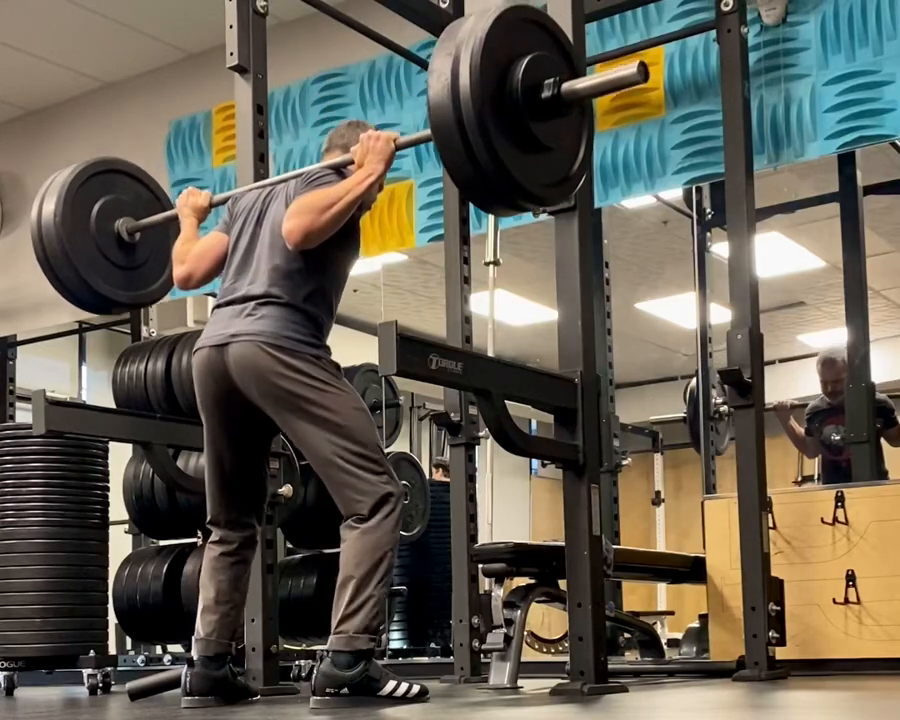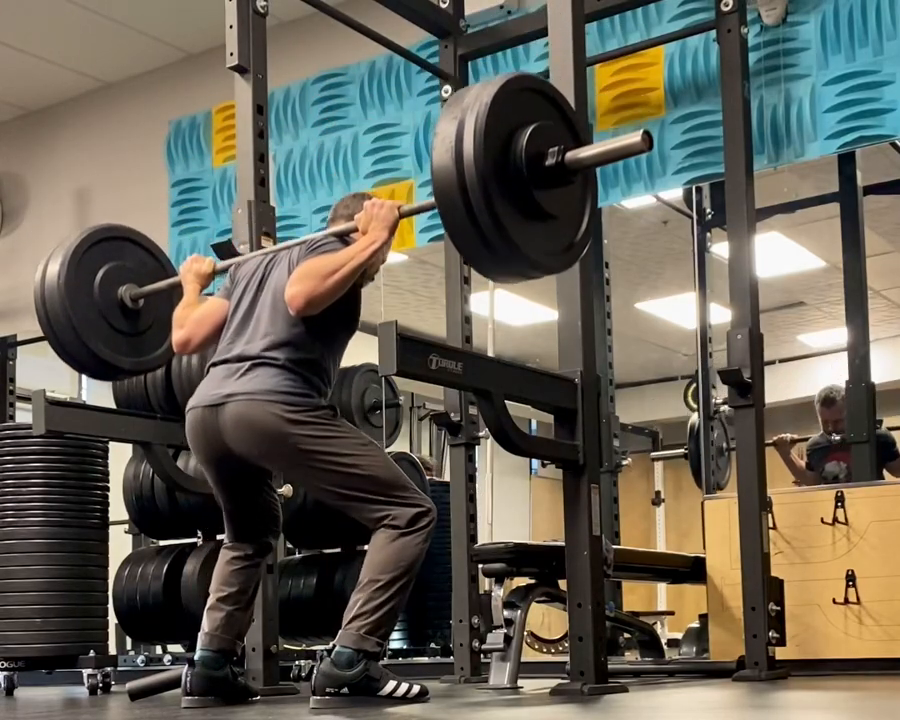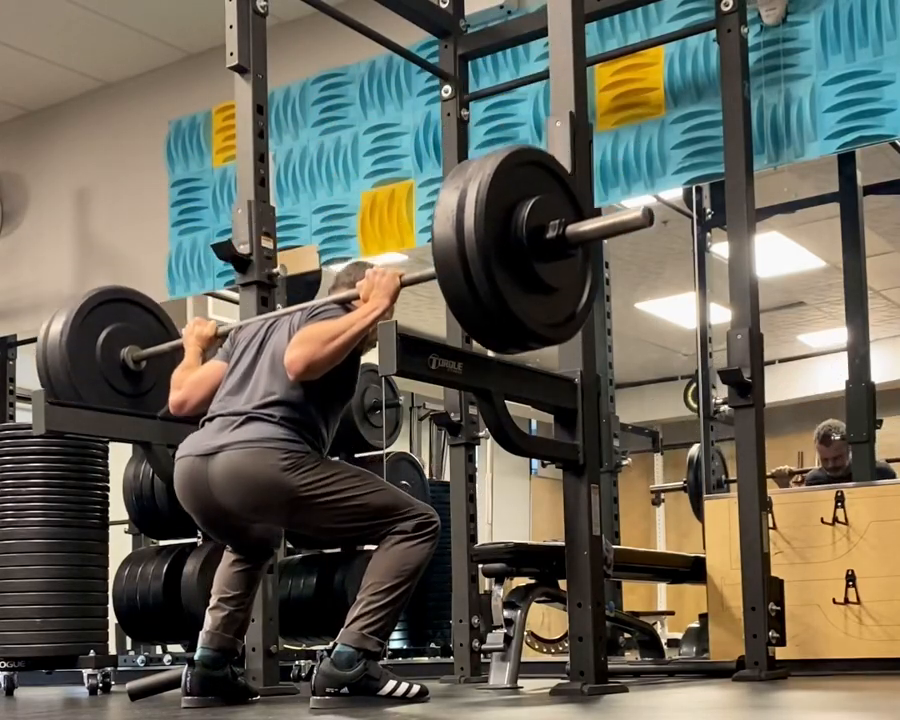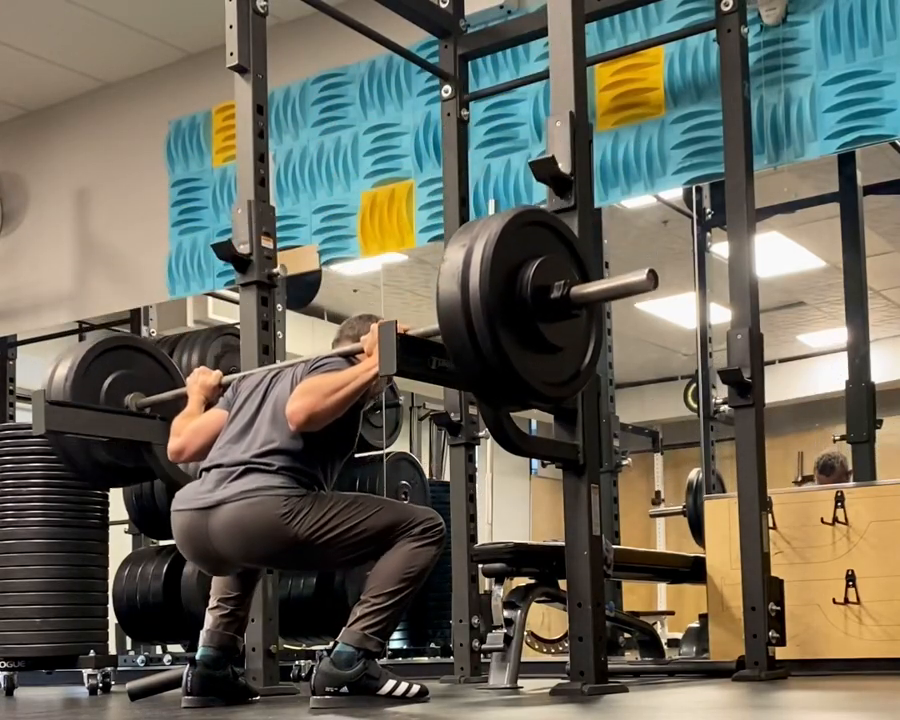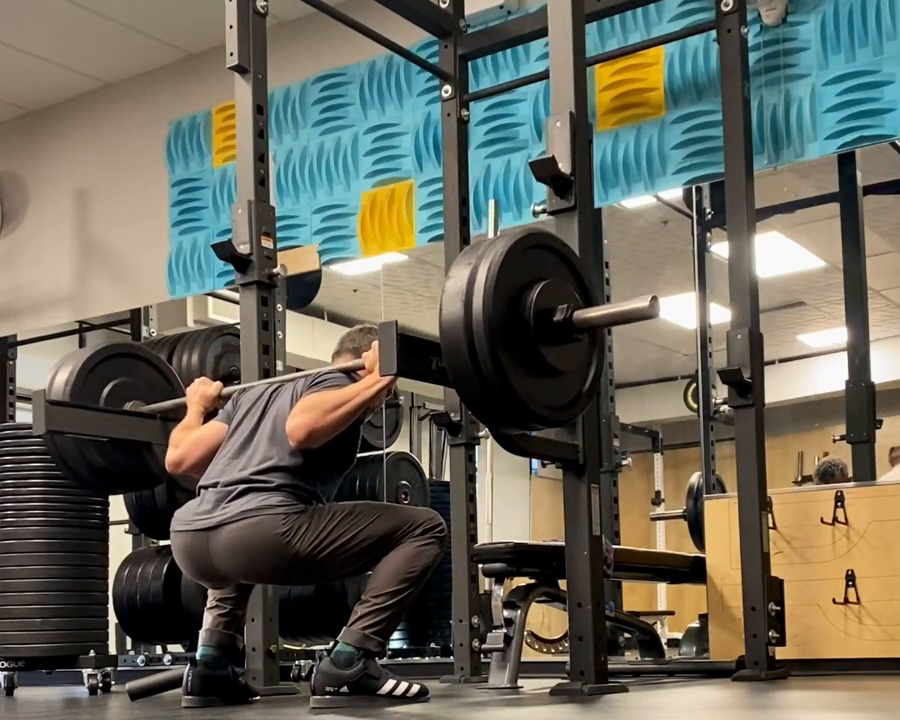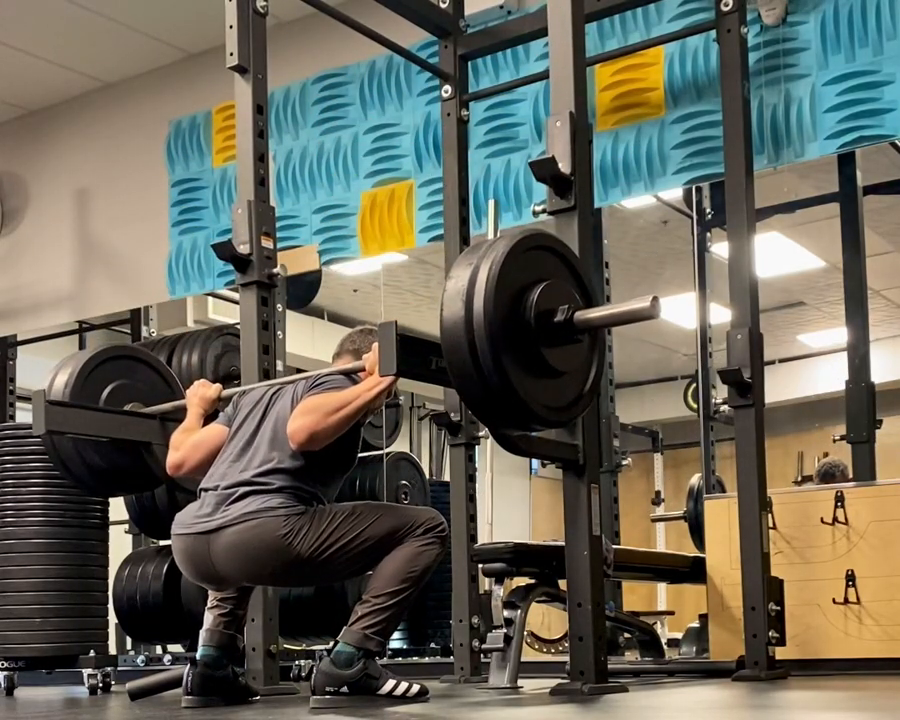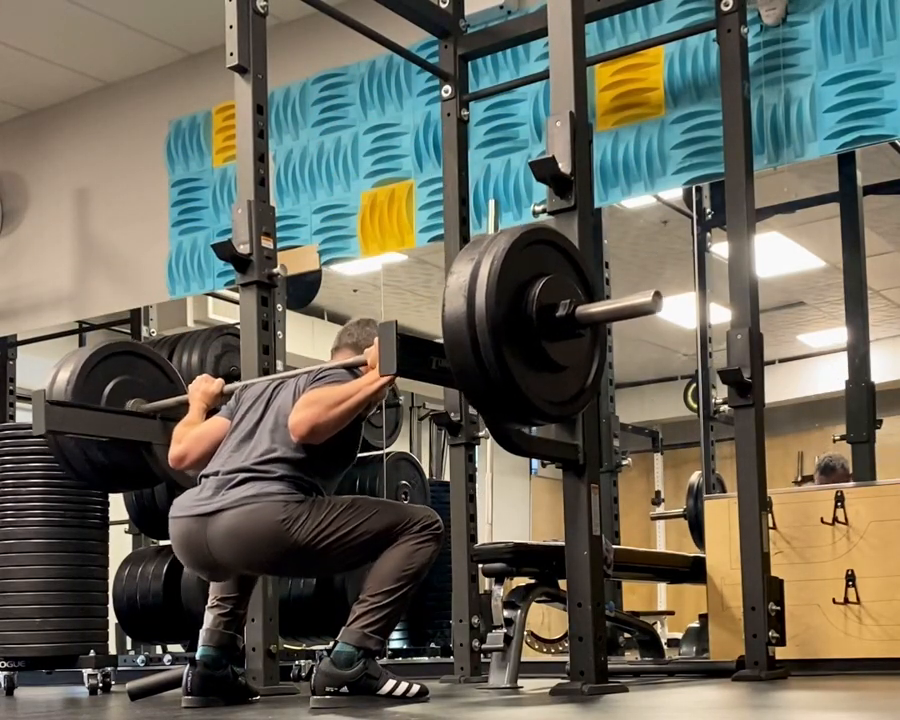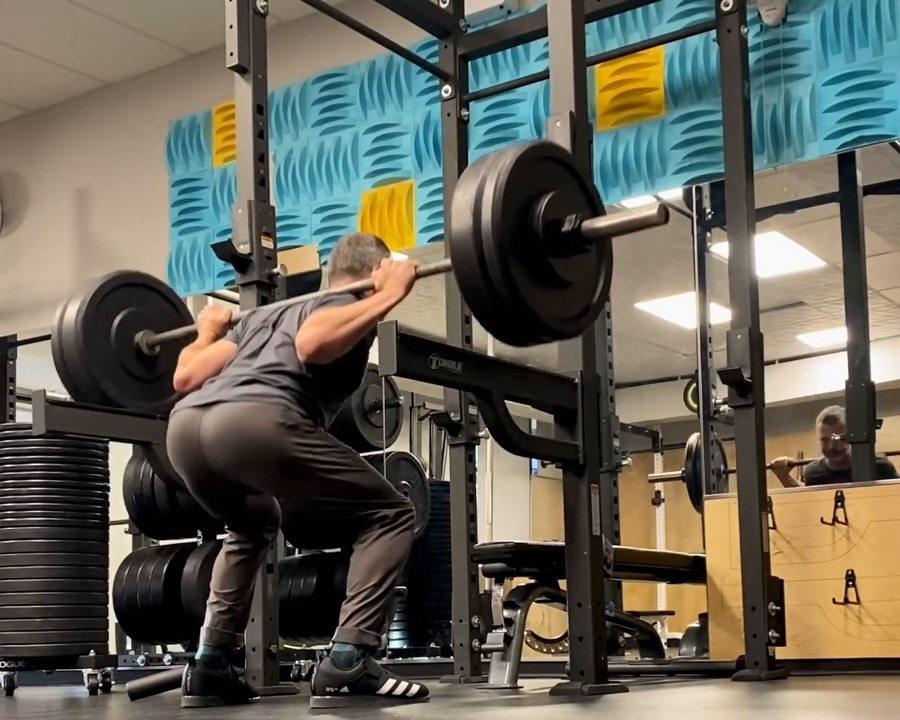
dt=0.5s
person 1, frame 1
left shoulder: (252, 197)
right shoulder: (335, 181)
left elbow: (186, 272)
right elbow: (298, 229)
left wrist: (189, 220)
right wrist: (372, 171)
left hip: (213, 351)
right hip: (275, 347)
left knee: (233, 520)
right knee: (374, 495)
left ankle: (209, 664)
right ankle: (347, 663)
person 1, frame 2
left shoulder: (253, 264)
right shoulder: (337, 249)
left elbow: (185, 337)
right elbow: (301, 295)
left wrist: (193, 284)
right wrist: (376, 237)
left hip: (205, 413)
right hip: (272, 406)
left knee: (250, 535)
right knee: (408, 514)
left ankle: (210, 666)
right ankle: (349, 664)
person 1, frame 3
left shoulder: (254, 329)
right shoulder: (337, 317)
left elbow: (181, 400)
right elbow: (300, 360)
left wrist: (194, 348)
right wrist: (375, 307)
left hip: (191, 469)
right hip: (258, 462)
left knee: (251, 543)
right knee: (415, 523)
left ankle: (210, 667)
right ankle: (348, 666)
person 1, frame 4
left shoulder: (255, 378)
right shoulder: (340, 367)
left elbow: (180, 447)
right elbow: (302, 412)
left wrist: (197, 397)
right wrist: (378, 362)
left hip: (189, 523)
right hip: (258, 511)
right knee: (422, 529)
left ankle: (210, 667)
right ankle: (347, 666)
person 1, frame 5
left shoulder: (256, 391)
right shoulder: (340, 382)
left elbow: (178, 458)
right elbow: (302, 428)
left wrist: (197, 406)
right wrist: (380, 378)
left hip: (189, 543)
right hip: (258, 532)
right knee: (424, 529)
left ankle: (211, 667)
right ankle: (347, 668)
person 1, frame 6
left shoulder: (256, 394)
right shoulder: (340, 384)
left elbow: (179, 461)
right elbow: (302, 431)
left wrist: (197, 409)
right wrist: (380, 379)
left hip: (189, 546)
right hip: (260, 535)
right knee: (425, 529)
left ankle: (211, 666)
right ankle: (347, 666)
person 1, frame 7
left shoulder: (258, 388)
right shoulder: (346, 379)
left elbow: (180, 454)
right elbow: (304, 425)
left wrist: (199, 404)
right wrist: (383, 375)
left hip: (187, 533)
right hip: (256, 522)
right knee: (420, 526)
left ankle: (210, 667)
right ankle: (348, 667)
person 1, frame 8
left shoulder: (264, 314)
right shoulder: (353, 306)
left elbow: (185, 378)
right elbow: (311, 344)
left wrist: (208, 332)
right wrist: (389, 296)
left hip: (185, 427)
right hip: (251, 423)
left knee: (253, 526)
right knee: (389, 516)
left ankle: (211, 665)
right ankle: (347, 663)
